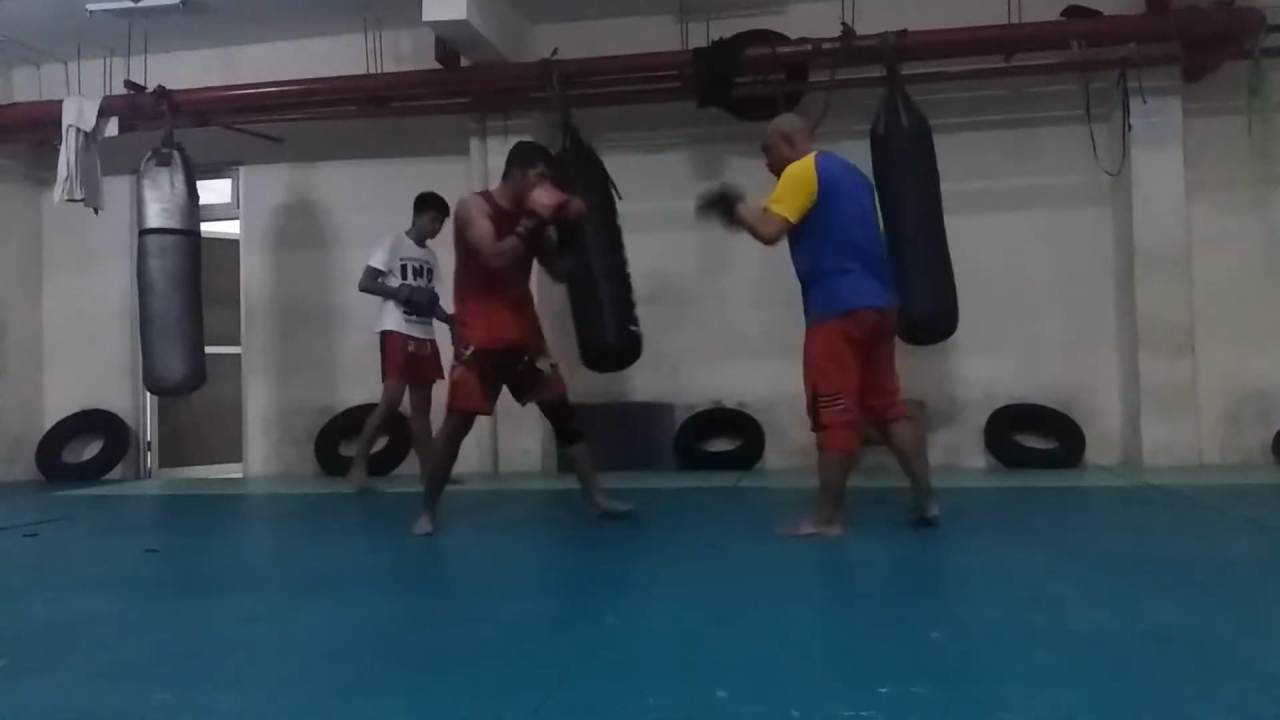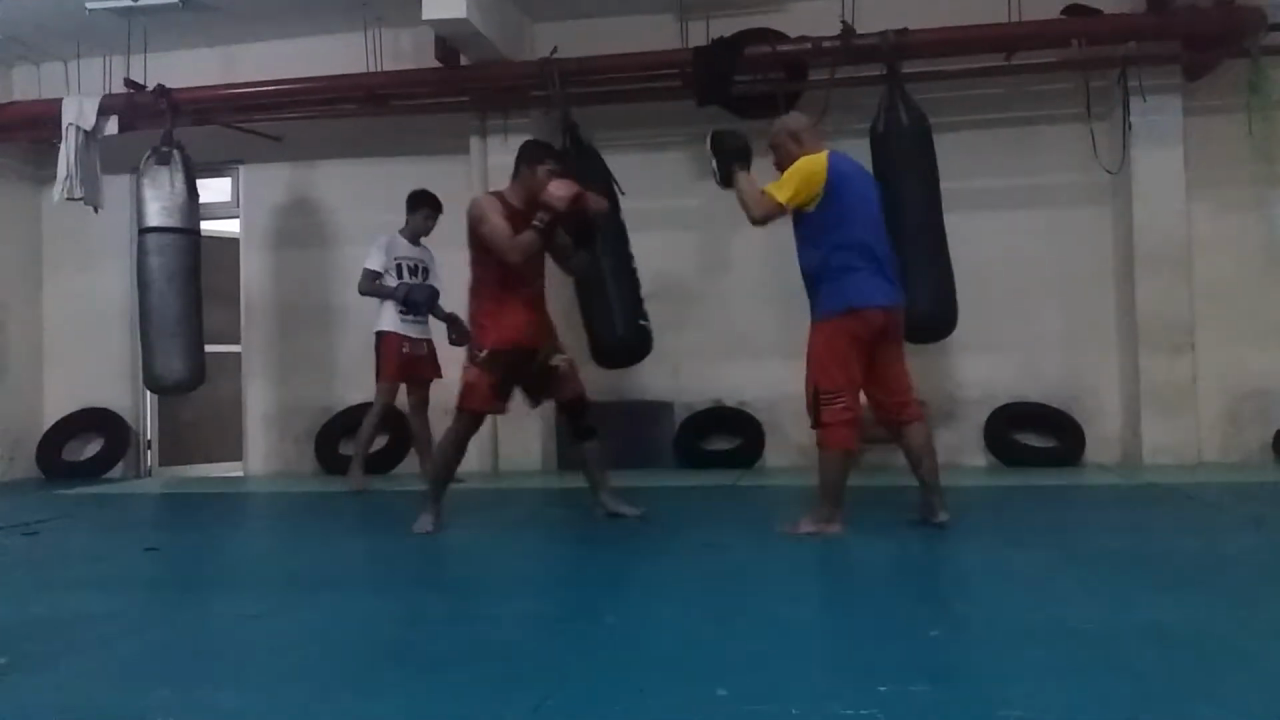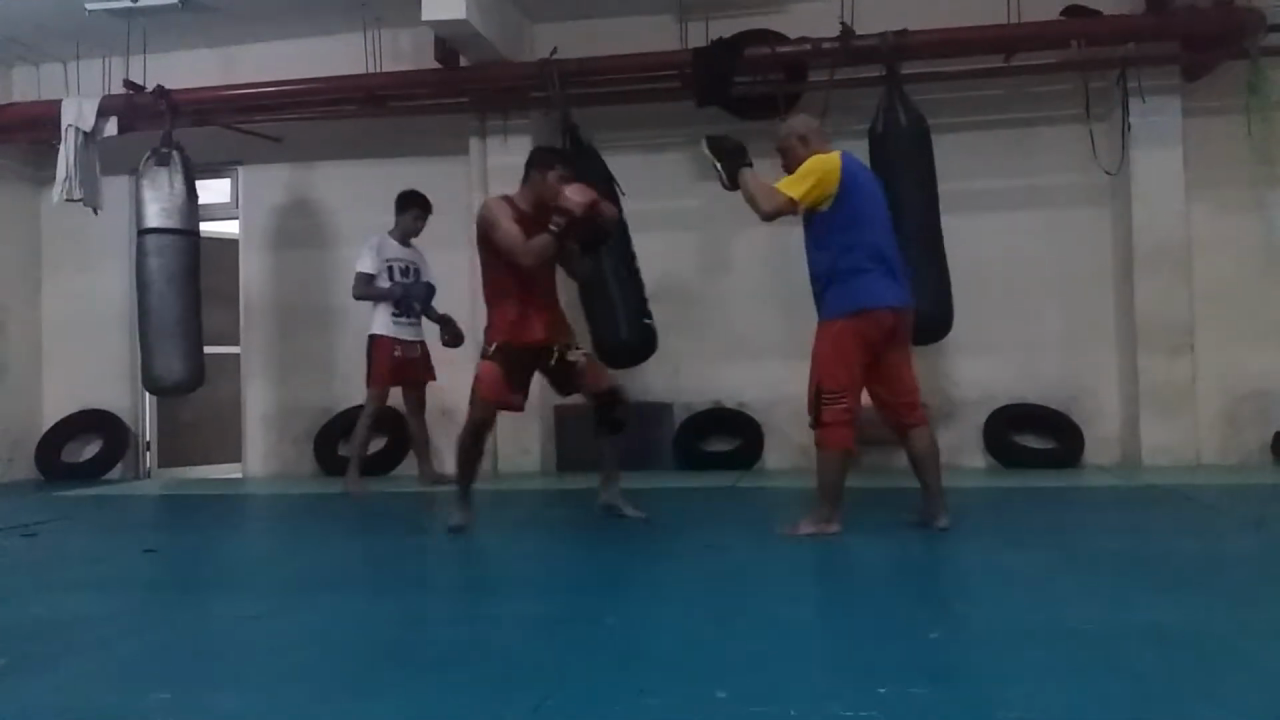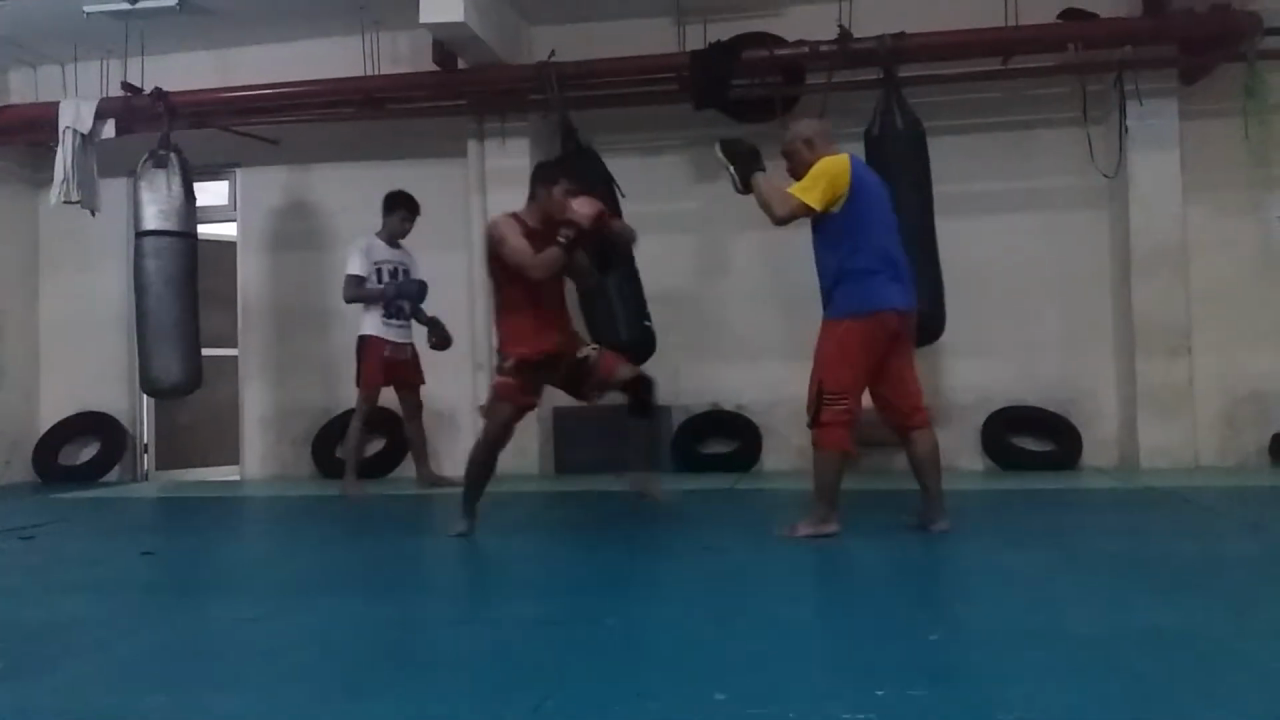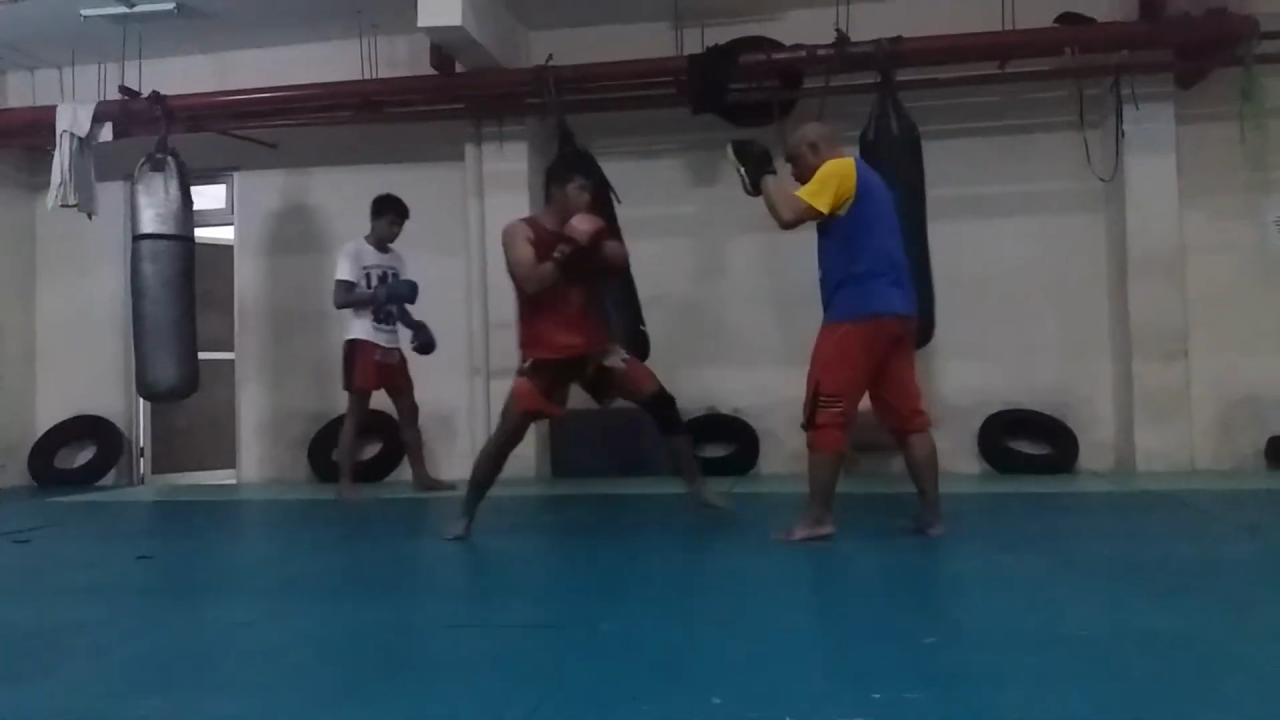
dt=0.1s
person 1, frame 1
left shoulder: (802, 171)
right shoulder: (851, 172)
left elbow: (769, 230)
left wrist: (734, 205)
left hip: (837, 307)
right hip: (879, 303)
left knee: (833, 413)
right knee: (886, 405)
left ankle: (828, 515)
right ankle: (925, 498)
person 1, frame 2
left shoulder: (811, 167)
right shoulder: (856, 171)
left elbow: (759, 211)
left wrist: (736, 168)
left hip: (843, 306)
right hip: (885, 302)
left knee: (835, 411)
right knee: (900, 406)
left ankle: (828, 513)
right ankle: (935, 501)
person 1, frame 3
left shoulder: (824, 166)
right shoulder: (857, 171)
left elbow: (769, 207)
left wrist: (740, 167)
left hip: (850, 307)
right hip: (891, 304)
left knee: (833, 411)
right knee: (906, 409)
left ankle: (826, 514)
right ankle: (935, 505)
person 1, frame 4
left shoulder: (834, 168)
right shoulder: (863, 174)
left elbow: (782, 211)
left wrist: (753, 172)
left hip: (857, 310)
right hip: (896, 307)
left knee: (832, 412)
right knee: (909, 411)
left ankle: (823, 515)
right ankle: (935, 509)
person 1, frame 5
left shoulder: (840, 171)
right shoulder: (867, 180)
left elbow: (789, 216)
left wrist: (762, 173)
left hip: (858, 313)
right hip: (897, 311)
left knee: (826, 414)
right knee: (907, 416)
left ankle: (818, 516)
right ankle: (931, 513)
person 2, frame 1
left shoulder: (530, 214)
right shoulder: (473, 207)
left elbow: (559, 270)
right elbow: (496, 258)
right wrist: (532, 223)
left hip: (524, 333)
right hip: (481, 337)
left knee: (562, 412)
right knee: (458, 422)
left ankle: (597, 496)
right ankle: (428, 511)
person 2, frame 2
left shoulder: (541, 211)
right shoulder: (486, 207)
left elbow: (574, 266)
right elbow: (514, 254)
left wrist: (583, 222)
right wrist: (547, 216)
left hip: (537, 331)
right hip: (495, 337)
left knee: (578, 408)
right knee: (467, 421)
left ankle: (604, 496)
right ankle: (431, 508)
person 2, frame 3
left shoulder: (551, 215)
right shoulder: (496, 211)
left elbow: (578, 268)
right elbow: (527, 256)
left wrist: (595, 226)
right wrist: (565, 220)
left hip: (553, 332)
right hip: (509, 336)
left knee: (608, 397)
right knee: (479, 418)
left ankle: (610, 492)
right ankle: (463, 503)
person 2, frame 4
left shoulder: (558, 228)
right shoulder: (504, 227)
left elbow: (588, 279)
right elbow: (537, 270)
left wrist: (605, 239)
right wrist: (573, 232)
left hip: (563, 341)
right hip: (522, 349)
left knee: (638, 384)
right knee: (496, 432)
right ankle: (467, 513)
person 2, frame 5
left shoulder: (587, 228)
right shoulder: (520, 232)
left elbow: (614, 265)
right elbow: (531, 284)
left wrist: (607, 252)
right wrist: (568, 248)
left hip: (594, 345)
right hip: (546, 352)
left knee: (660, 403)
right knee: (509, 430)
left ankle: (696, 486)
right ankle: (466, 515)
person 3, frame 1
left shoulder: (431, 257)
right shoulder: (392, 245)
right elbow: (365, 283)
left wrist: (451, 320)
right wrist: (401, 292)
left hip: (425, 337)
right hip: (396, 333)
left knee: (421, 404)
right knee: (391, 400)
left ankle: (427, 468)
right ankle: (359, 464)
person 3, frame 2
left shoulder: (426, 254)
right shoulder: (386, 244)
right elbow: (364, 286)
left wrist: (450, 319)
right wrist: (399, 292)
left hip: (421, 337)
right hip: (394, 333)
left knee: (420, 404)
right knee: (384, 400)
left ankle: (428, 467)
right ankle: (356, 468)
person 3, frame 3
left shoulder: (418, 256)
right shoulder: (376, 246)
right elbow: (358, 290)
left wrist: (441, 320)
right wrist: (396, 291)
left hip: (414, 339)
right hip: (385, 337)
left knee: (417, 405)
right knee: (375, 403)
left ankle: (426, 469)
right ankle: (353, 473)
person 3, frame 4
left shoulder: (407, 256)
right shoulder: (365, 248)
right elbow: (349, 293)
left wrist: (430, 322)
right wrist: (388, 291)
left hip: (404, 341)
right hip: (376, 338)
left knee: (413, 408)
right knee: (365, 405)
left ankle: (424, 471)
right ankle: (350, 476)
person 3, frame 5
left shoulder: (396, 259)
right shoulder: (353, 252)
right elbow: (340, 299)
left wrist: (415, 325)
right wrist: (380, 294)
left hip: (391, 345)
right hip: (363, 343)
left knee: (409, 410)
right knee: (356, 411)
left ankle: (420, 474)
right ankle: (345, 482)
